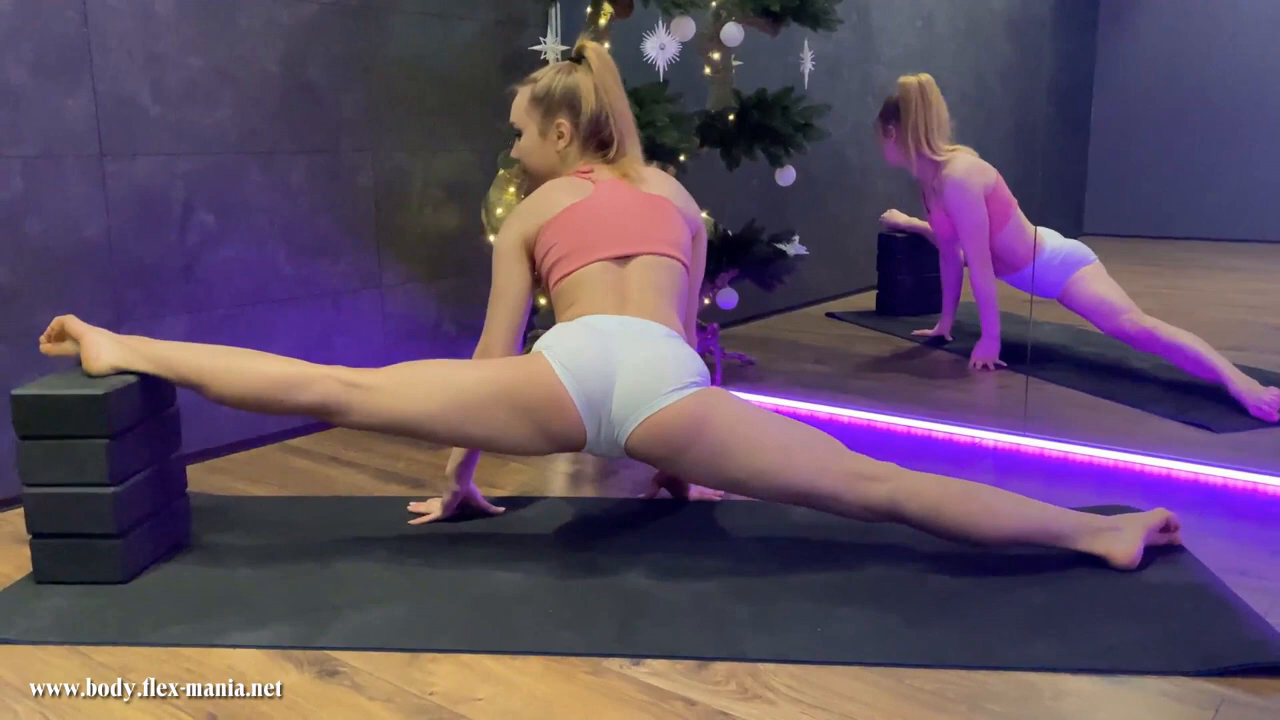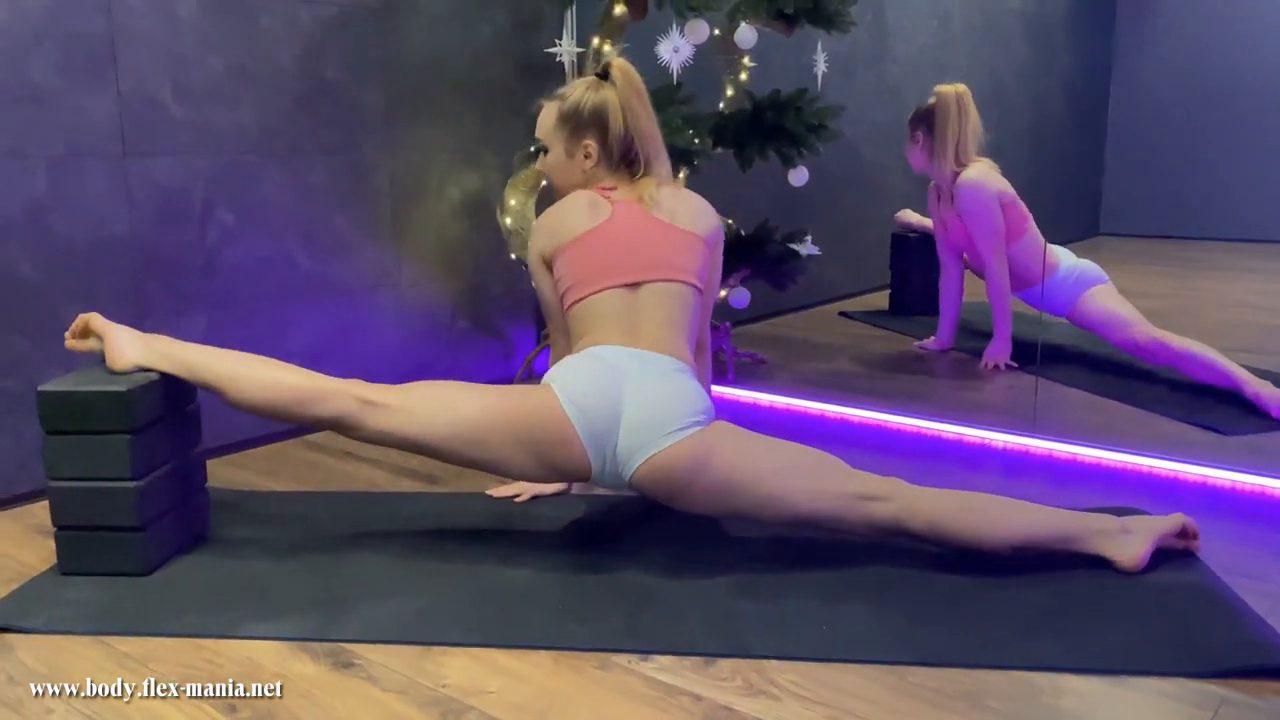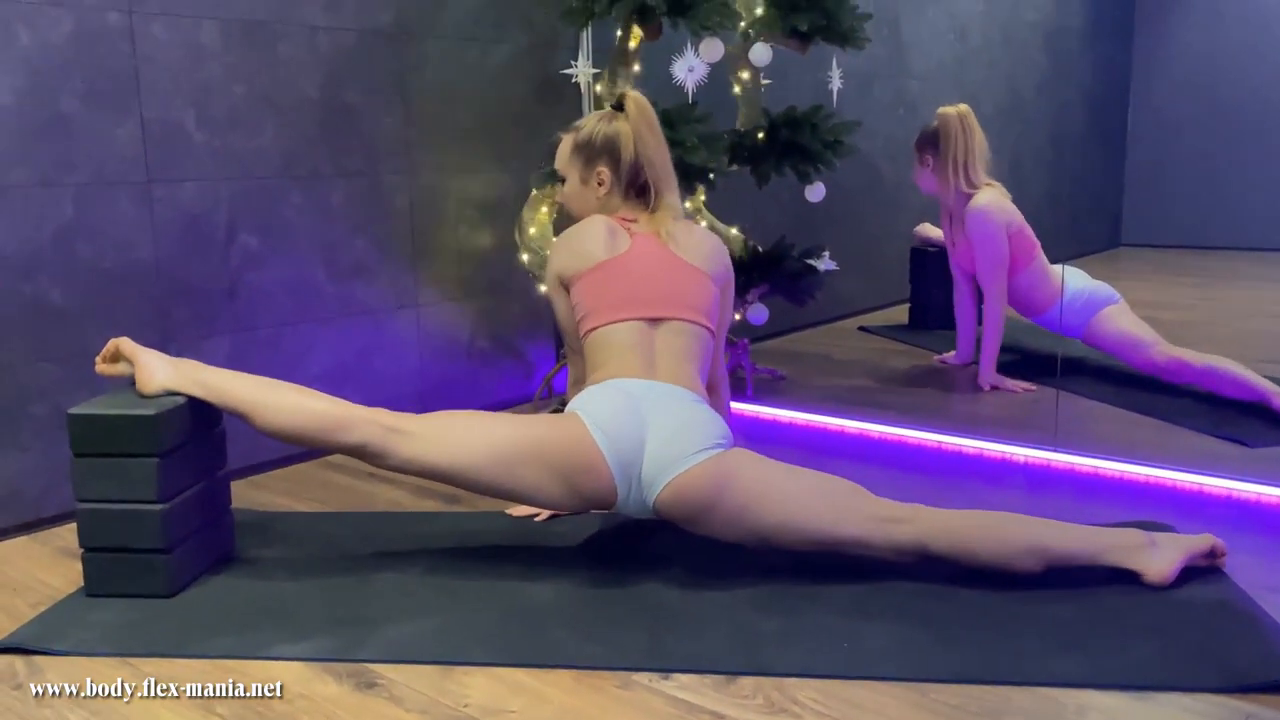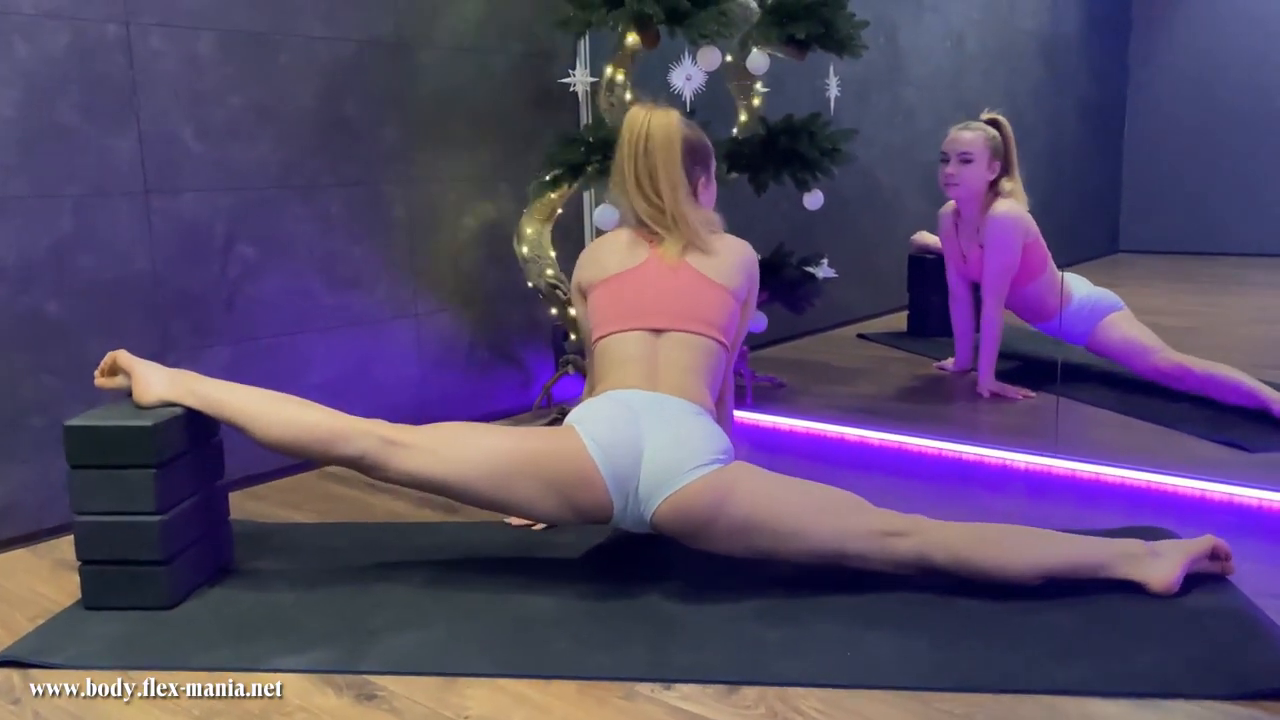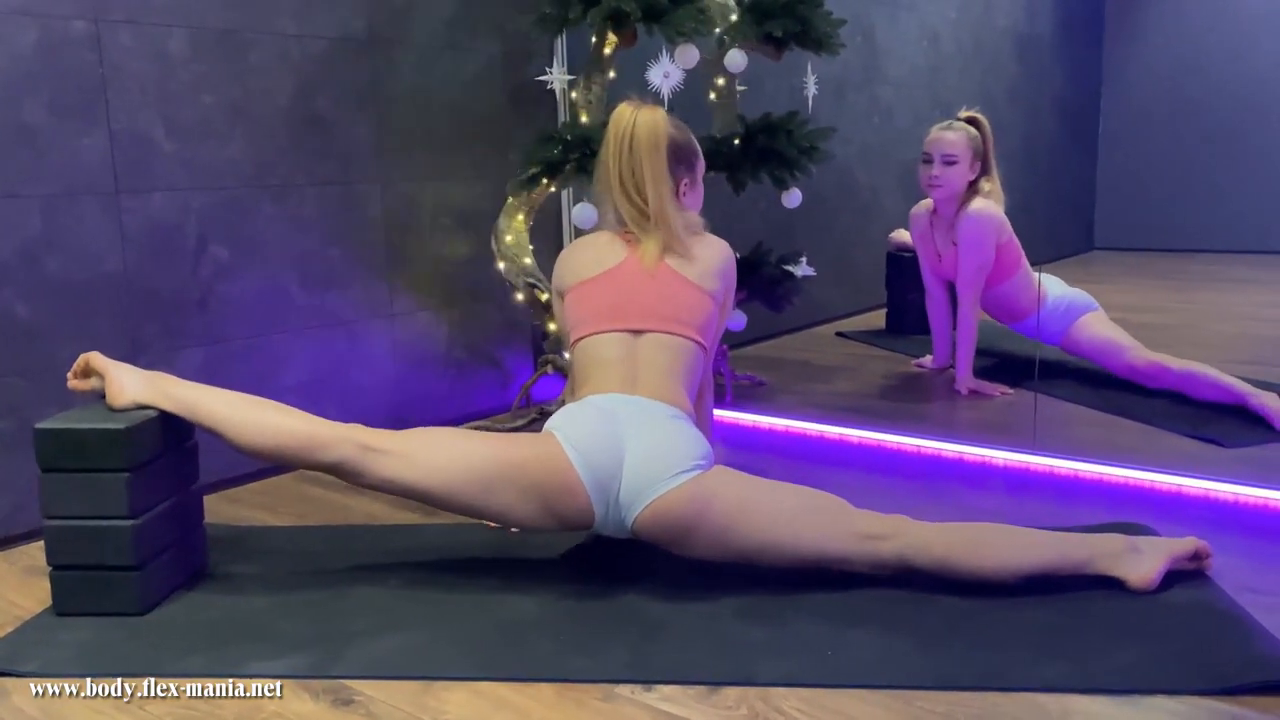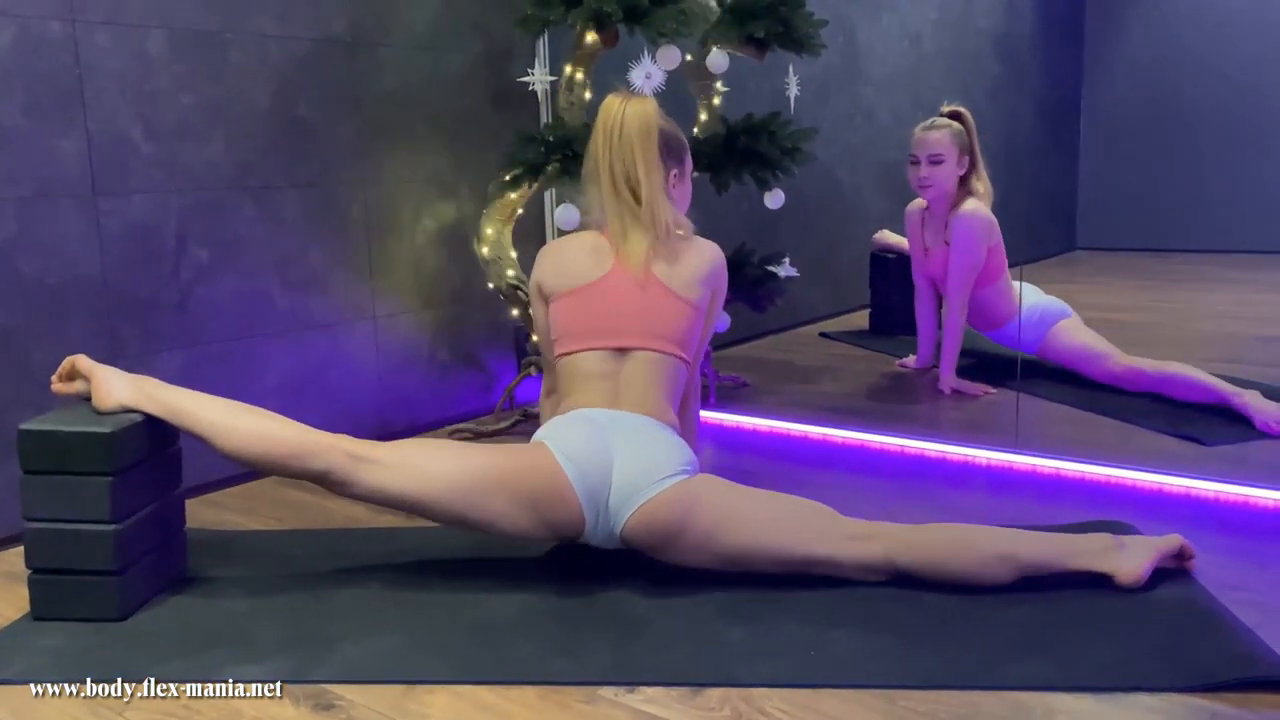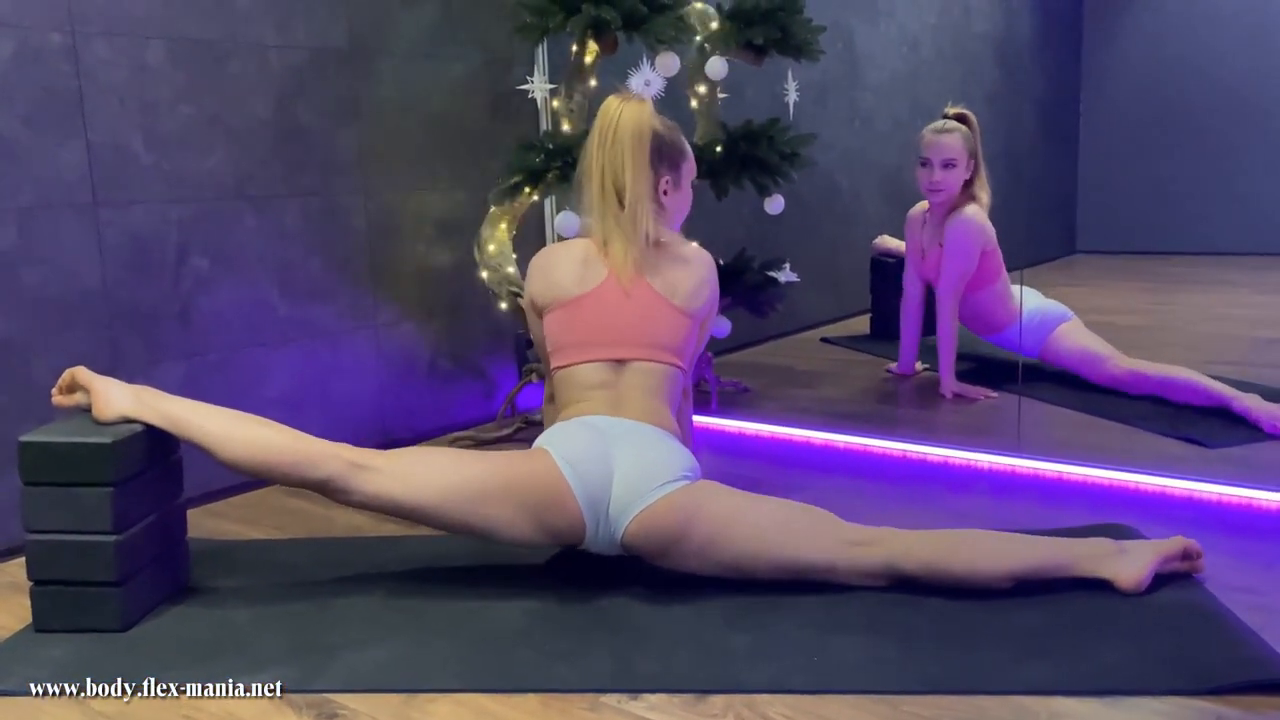
dt=0.7s
person 1, frame 1
left shoulder: (529, 213)
right shoulder: (676, 196)
left elbow: (493, 353)
left wrist: (460, 478)
right wrist: (684, 464)
left hip: (572, 373)
right hip: (664, 383)
left knee: (340, 389)
right knee: (873, 487)
left ankle: (122, 352)
right ankle: (1102, 532)
person 1, frame 2
left shoulder: (554, 223)
right shoulder: (699, 212)
left wrist: (556, 464)
right wrist: (687, 451)
left hip: (579, 404)
right hip: (668, 418)
left knee: (352, 403)
right knee: (883, 502)
left ankle: (141, 347)
person 1, frame 3
left shoulder: (569, 246)
right shoulder: (711, 246)
left wrist: (575, 486)
right wrist: (708, 466)
left hip: (602, 435)
right hip: (688, 447)
left knee: (375, 430)
right knee: (901, 527)
left ankle: (170, 372)
person 1, frame 4
left shoulder: (595, 255)
right shoulder: (737, 255)
left hip: (594, 443)
right hip: (686, 460)
left knee: (372, 443)
right knee: (902, 539)
left ankle: (171, 382)
person 1, frame 5
left shoulder: (574, 255)
right shoulder: (715, 255)
left hip: (575, 453)
right hip: (668, 469)
left knee: (351, 448)
right knee: (889, 542)
person 1, frame 6
left shoulder: (553, 258)
right shoulder: (705, 259)
left hip: (562, 467)
right hip: (655, 479)
left knee: (340, 459)
right knee: (873, 546)
person 1, frame 7
left shoulder: (546, 268)
right shoulder: (698, 267)
left hip: (563, 472)
right hip: (656, 483)
left knee: (341, 470)
right knee: (874, 552)
person 2, frame 1
left shoulder: (958, 177)
right shoulder: (929, 178)
left elbow: (980, 266)
right elbow: (949, 251)
left wrist: (990, 339)
right wrist: (946, 318)
left hip: (1056, 263)
right hip: (1026, 262)
left knee: (1134, 328)
left ankle: (1239, 383)
right ankle: (908, 224)
person 2, frame 2
left shoulder: (973, 185)
right shoulder: (937, 192)
left elbow: (996, 268)
right elbow: (951, 265)
left wrist: (1001, 340)
right wrist: (943, 336)
left hip: (1066, 283)
right hip: (1032, 279)
left knee: (1147, 341)
person 2, frame 3
left shoulder: (983, 211)
right shoulder: (950, 209)
left elbow: (995, 296)
right elbow: (963, 284)
left wrist: (988, 371)
right wrist: (964, 352)
left hip: (1078, 303)
right hip: (1054, 289)
left knee: (1168, 361)
person 2, frame 4
left shoulder: (1004, 218)
right shoulder: (948, 217)
left elbow: (992, 305)
right elbow: (959, 294)
left wrist: (986, 377)
right wrist: (962, 360)
left hip: (1083, 311)
right hip: (1045, 310)
left knee: (1170, 368)
person 2, frame 5
left shoulder: (980, 216)
right shoulder: (920, 216)
left elbow: (968, 301)
right elbow: (935, 290)
left wrist: (965, 376)
right wrist: (941, 356)
left hip: (1056, 310)
right hip: (1020, 309)
left knee: (1146, 366)
person 2, frame 6
left shoulder: (971, 218)
right shoulder: (915, 213)
left elbow: (955, 302)
right elbow: (924, 290)
left wrist: (947, 374)
right wrist: (924, 355)
left hip: (1032, 319)
right hip: (999, 317)
left knee: (1124, 370)
left ankle: (1243, 399)
right ankle: (899, 244)
person 2, frame 7
left shoulder: (966, 223)
right shoulder: (917, 217)
left elbow: (946, 304)
right elbow: (913, 292)
left wrist: (948, 379)
right wrist: (905, 362)
left hip: (1032, 323)
right hip: (1000, 320)
left knee: (1125, 373)
left ankle: (1244, 403)
right ankle: (899, 248)
